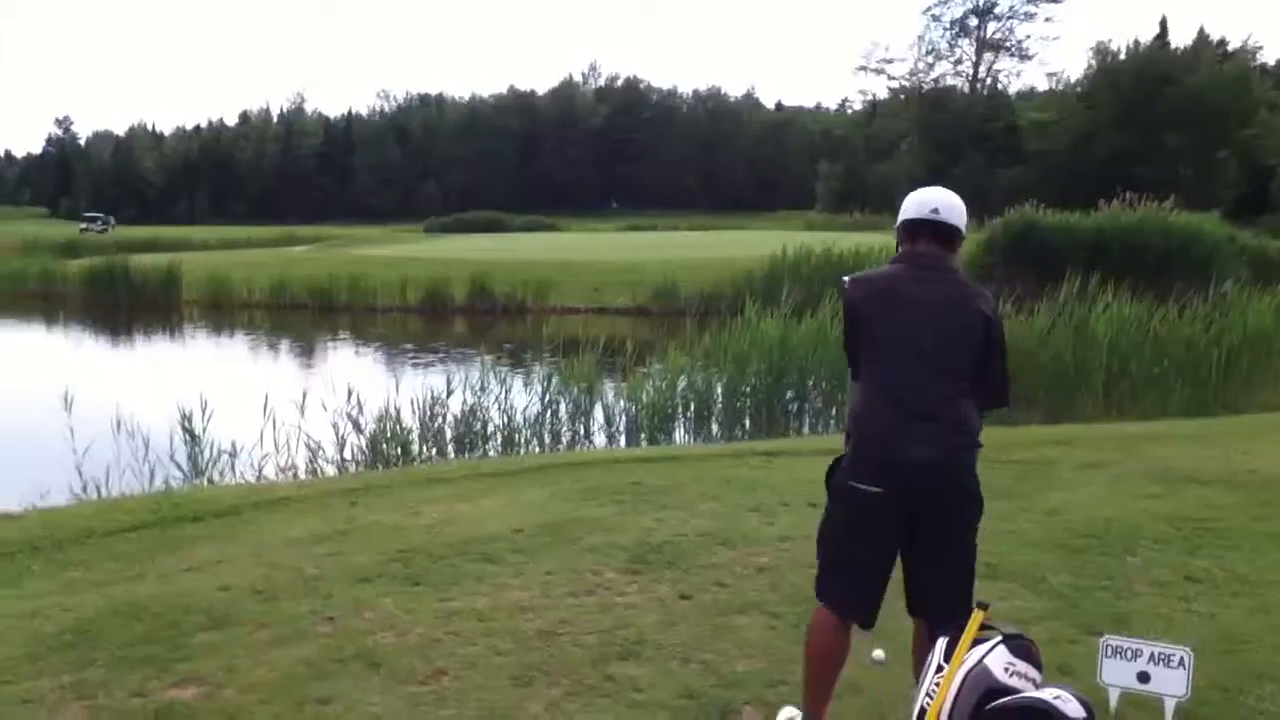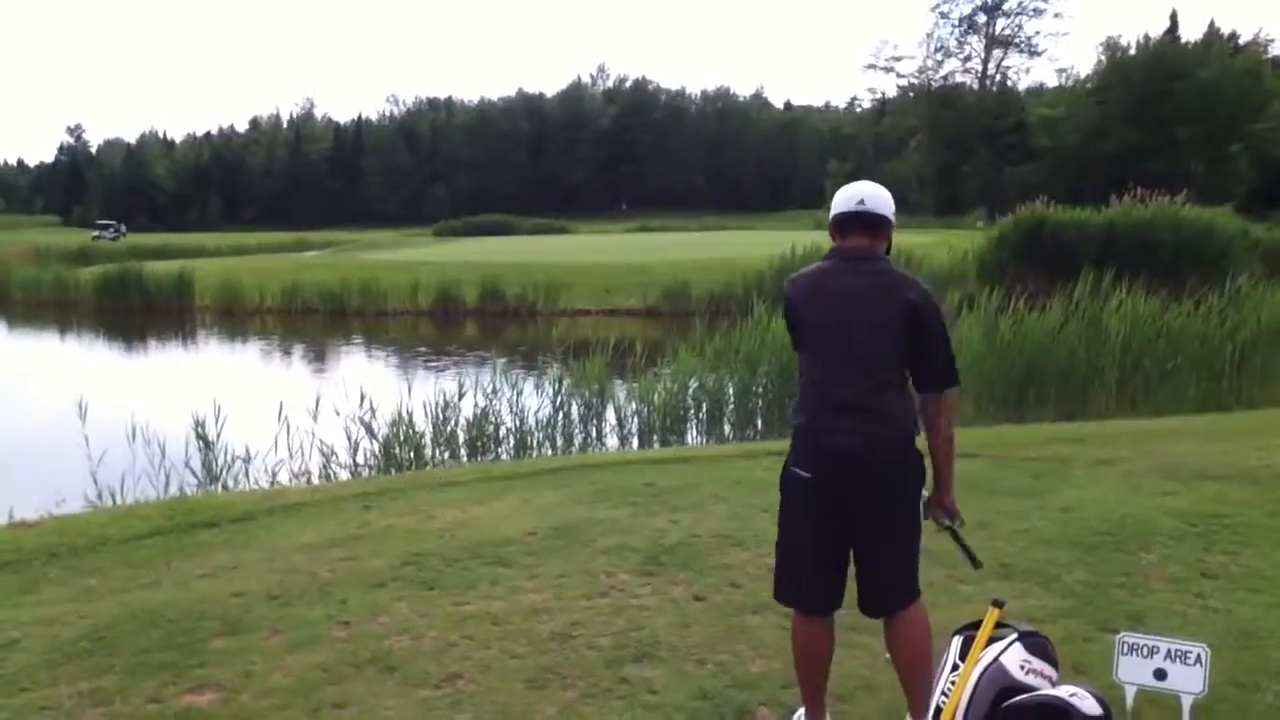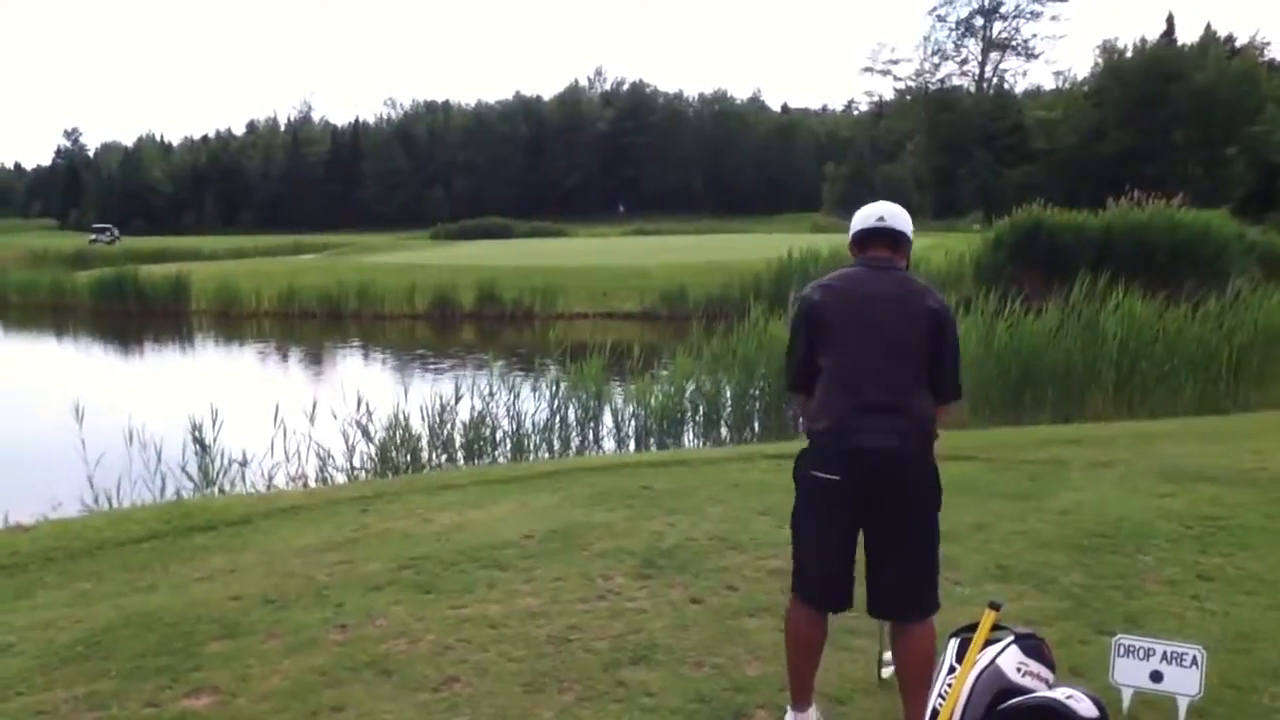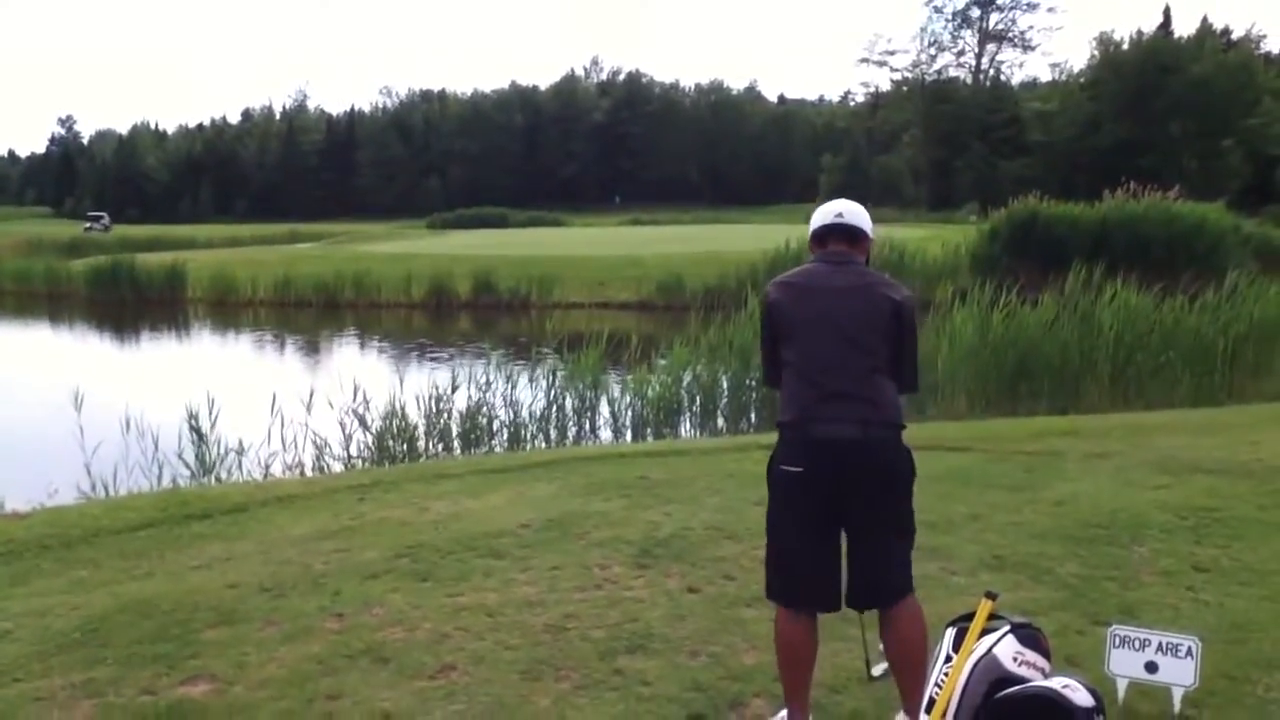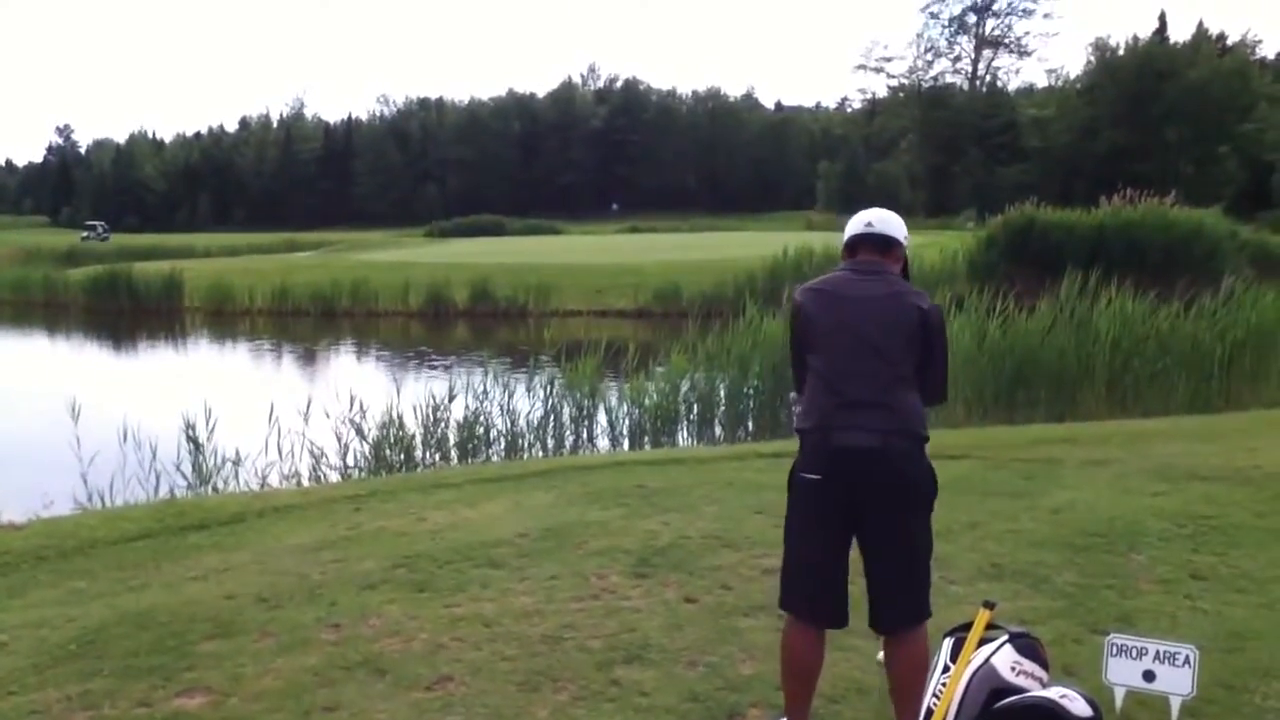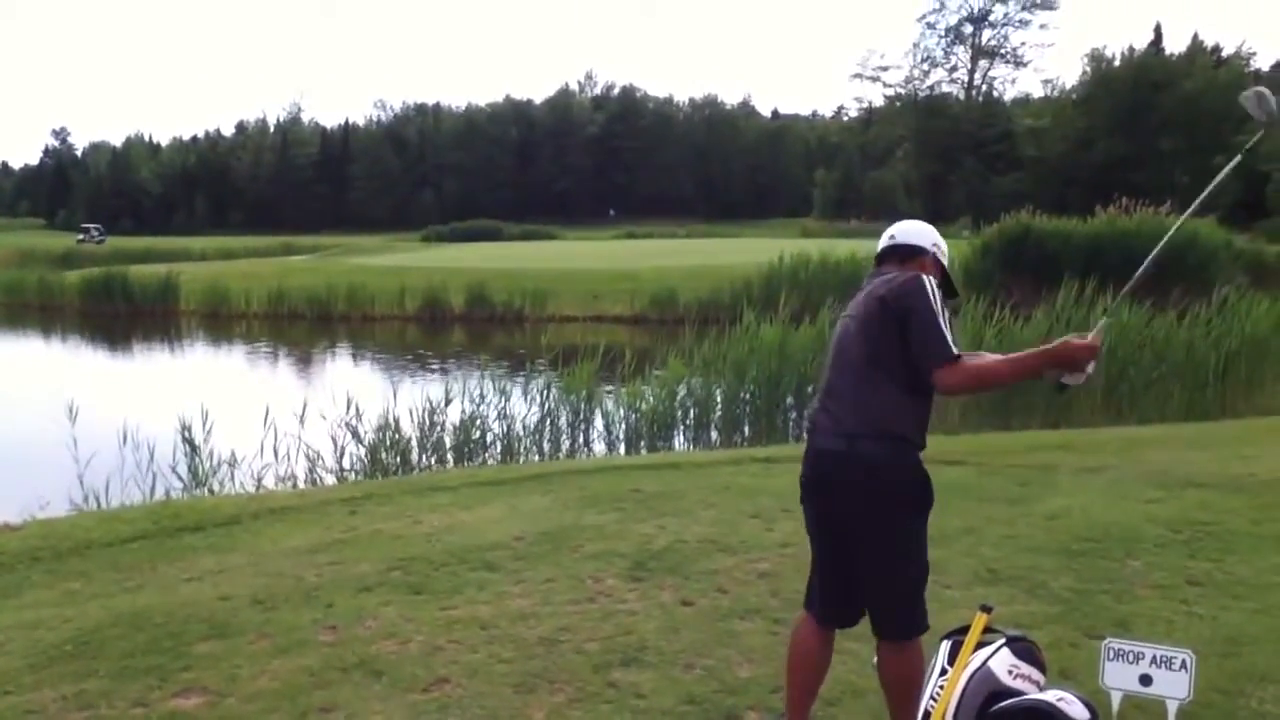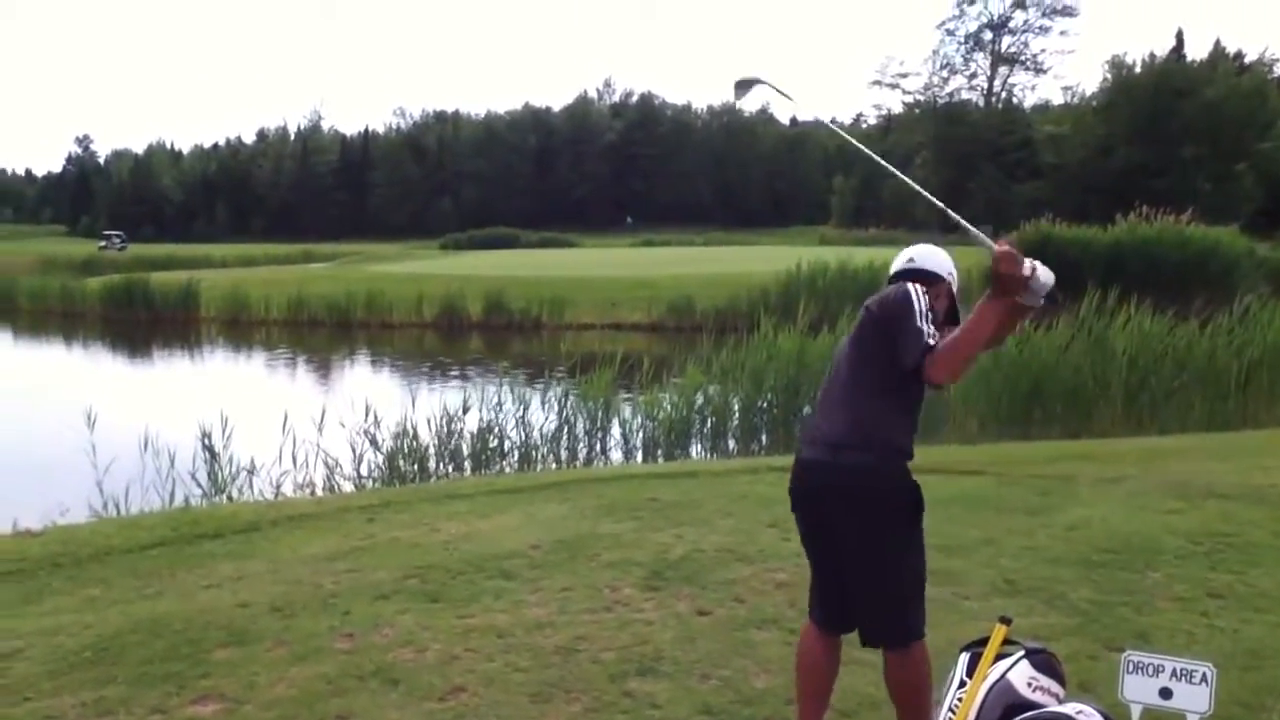
dt=0.5s
person 1, frame 1
left shoulder: (862, 291)
right shoulder: (980, 306)
right elbow: (989, 398)
left hip: (874, 465)
right hip: (950, 470)
left knee: (838, 602)
right knee: (940, 615)
person 1, frame 2
left shoulder: (799, 289)
right shoulder: (912, 295)
right elbow: (936, 396)
right wrist: (943, 482)
left hip: (815, 457)
right hip: (887, 458)
left knee: (810, 603)
right knee: (901, 599)
person 1, frame 3
left shoulder: (818, 296)
right shoulder: (932, 305)
left elbow: (802, 391)
right elbow: (942, 399)
left hip: (835, 458)
right hip: (908, 461)
left knee: (811, 592)
right knee: (912, 606)
person 1, frame 4
left shoulder: (780, 292)
right shoulder: (893, 296)
right elbow: (902, 383)
left hip: (804, 451)
right hip: (877, 449)
left knee: (794, 596)
right knee: (896, 590)
person 1, frame 5
left shoulder: (808, 298)
right shoulder: (920, 307)
right elbow: (926, 399)
left hip: (823, 459)
right hip: (896, 462)
left knee: (806, 608)
right knee: (903, 615)
person 1, frame 6
left shoulder: (863, 302)
right shoulder: (915, 287)
right elbow: (950, 375)
left wrist: (1039, 362)
right wrist: (1049, 356)
left hip: (824, 463)
right hip: (880, 467)
left knee: (822, 607)
right knee: (899, 621)
person 1, frame 7
left shoulder: (880, 315)
right shoulder: (909, 299)
left elbow: (947, 359)
right elbow: (940, 372)
left wrist: (1013, 296)
right wrist: (999, 294)
left hip: (814, 476)
right hip: (868, 479)
left knee: (826, 618)
right knee: (901, 629)
